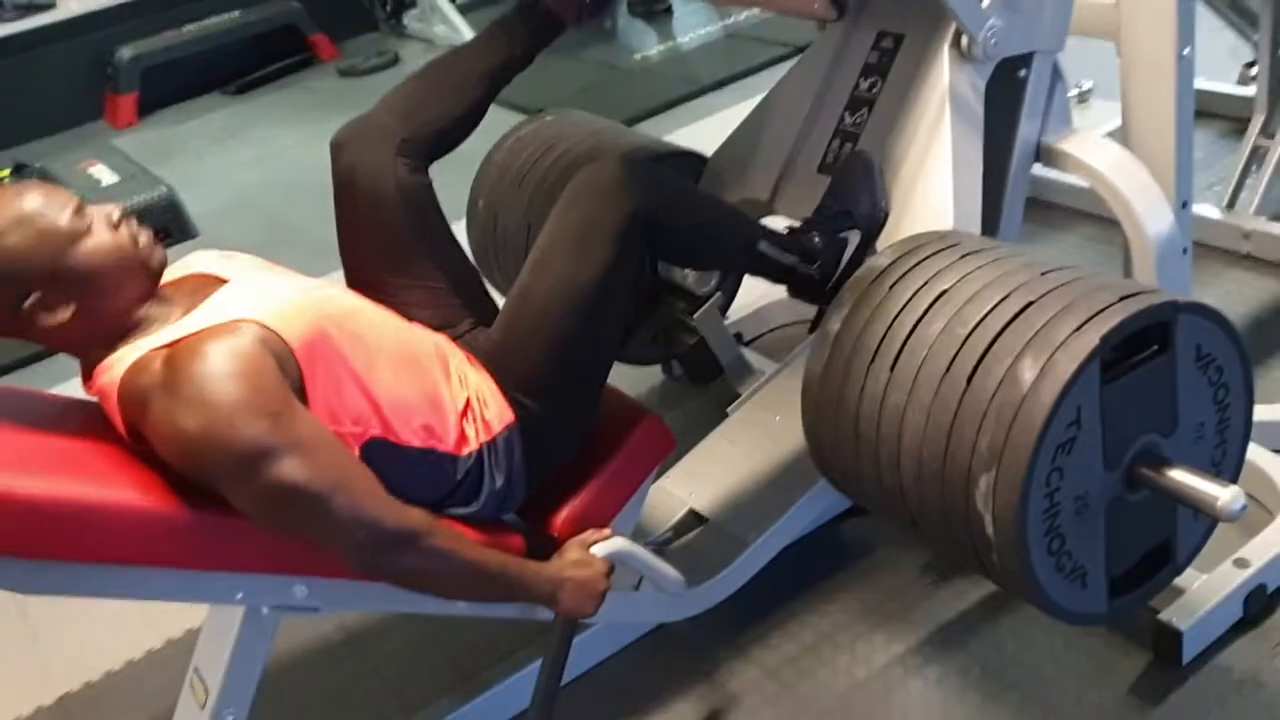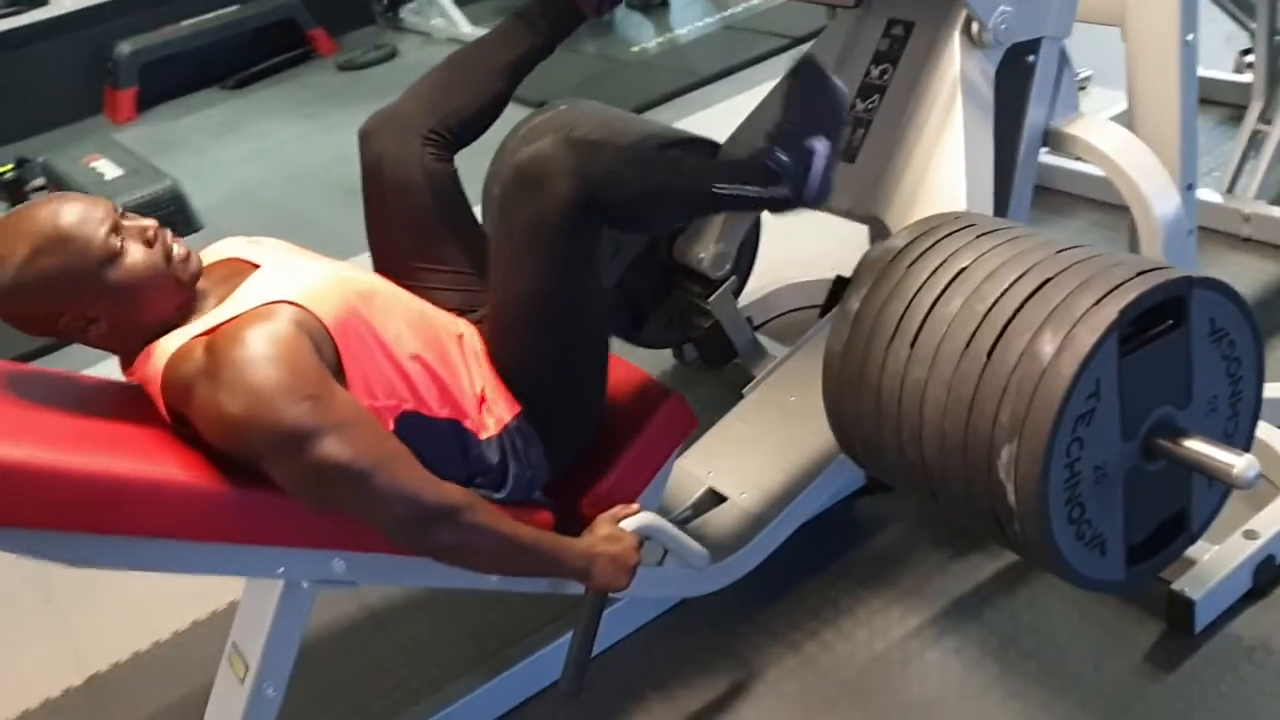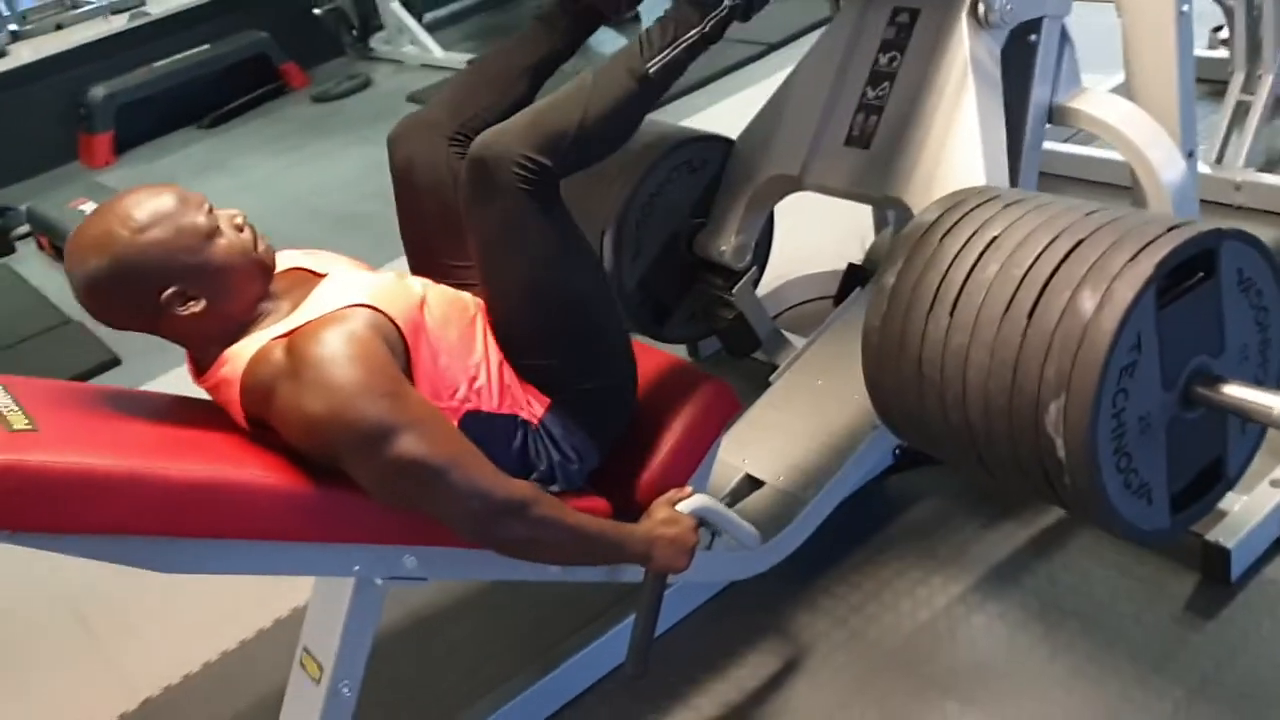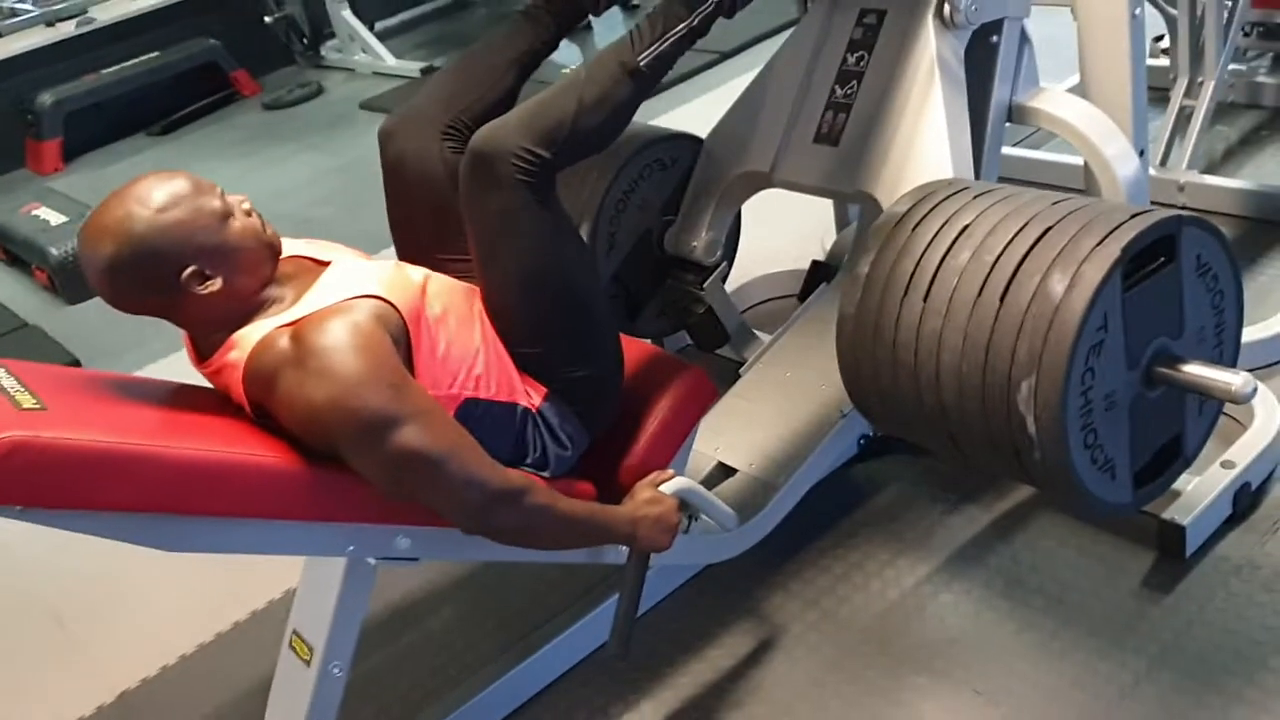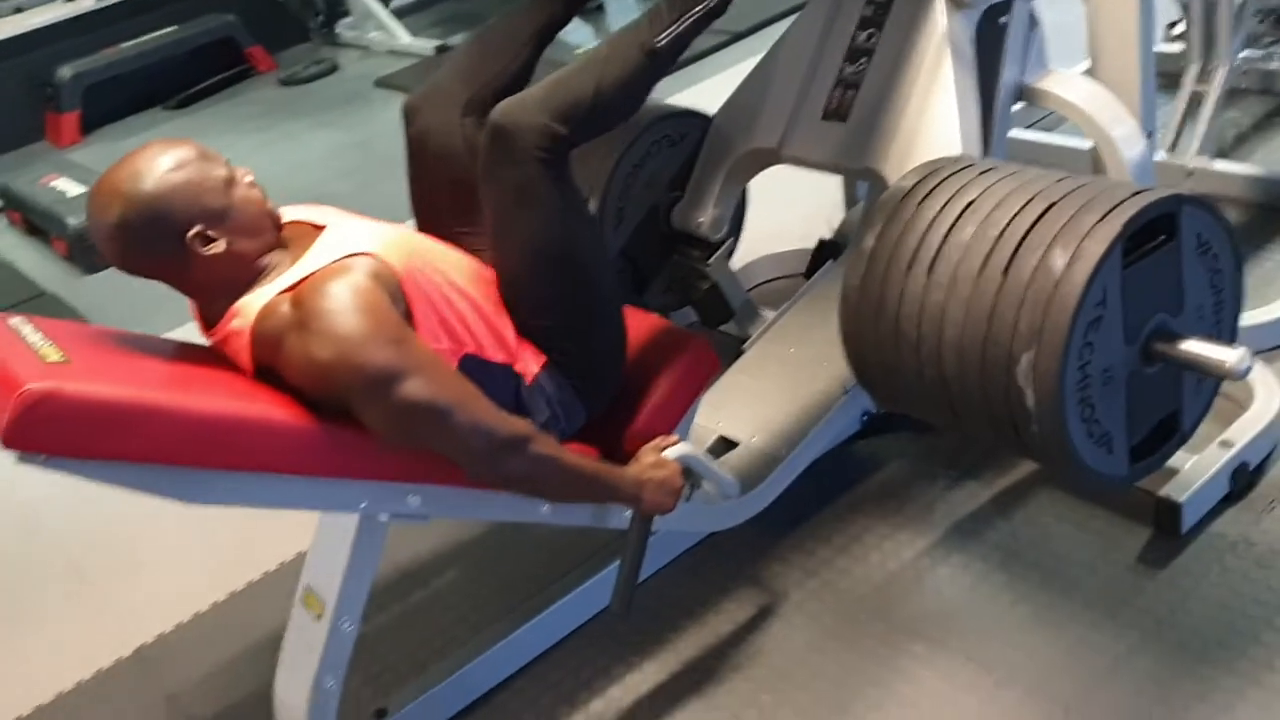
dt=0.4s
person 1, frame 1
left shoulder: (147, 305)
right shoulder: (202, 392)
right elbow: (378, 540)
right wrist: (548, 584)
left hip: (436, 348)
right hip: (491, 432)
left knee: (371, 148)
right knee: (616, 190)
right ankle: (810, 263)
person 1, frame 2
left shoulder: (180, 286)
right shoulder: (245, 376)
right elbow: (421, 515)
right wrist: (580, 558)
left hip: (454, 332)
right hip: (511, 428)
left knee: (398, 138)
right knee: (552, 174)
right ankle: (774, 177)
person 1, frame 3
left shoulder: (242, 309)
right shoulder: (323, 374)
right elbow: (492, 514)
right wrist: (642, 543)
right hip: (560, 417)
left knee: (425, 140)
right knee: (506, 160)
person 1, frame 4
left shoulder: (228, 316)
right shoulder: (327, 361)
right elbow: (486, 503)
right wrist: (628, 523)
right hip: (548, 409)
left knee: (415, 133)
right knee: (505, 153)
person 1, frame 5
left shoulder: (232, 285)
right shoulder: (330, 320)
right elbow: (494, 450)
right wrist: (630, 484)
right hip: (550, 376)
left knee: (439, 109)
right knee: (522, 129)
